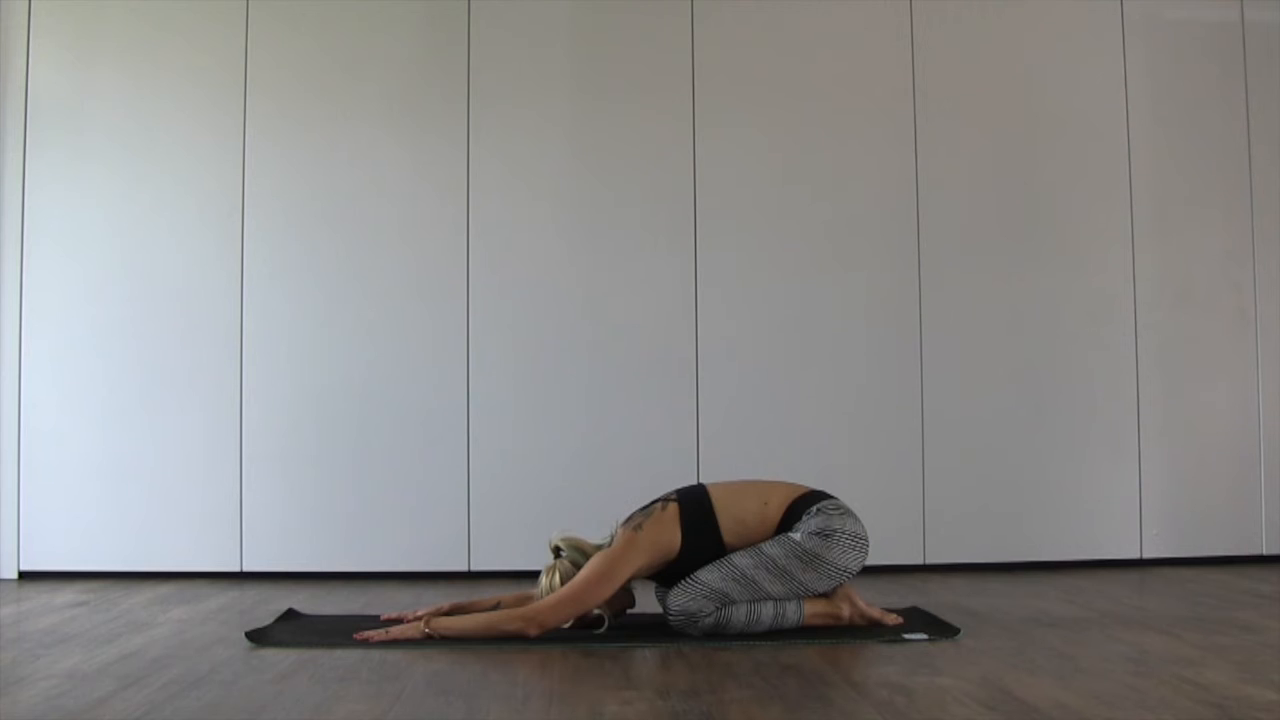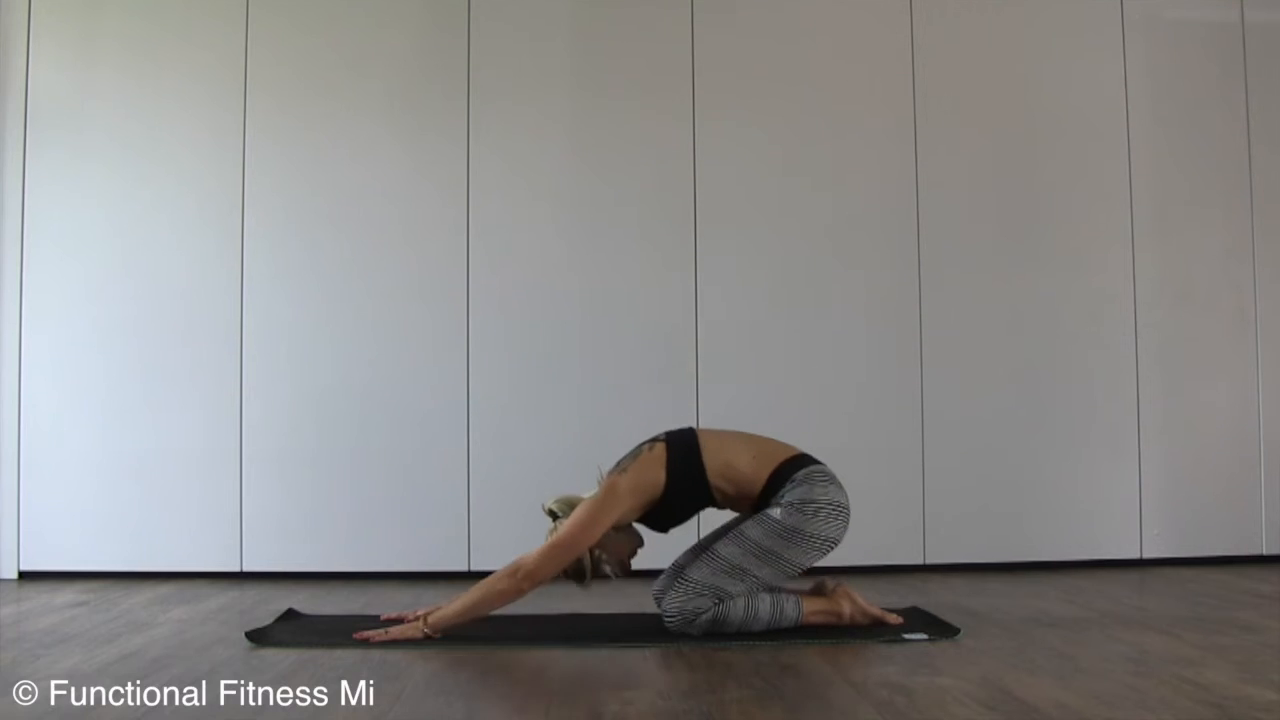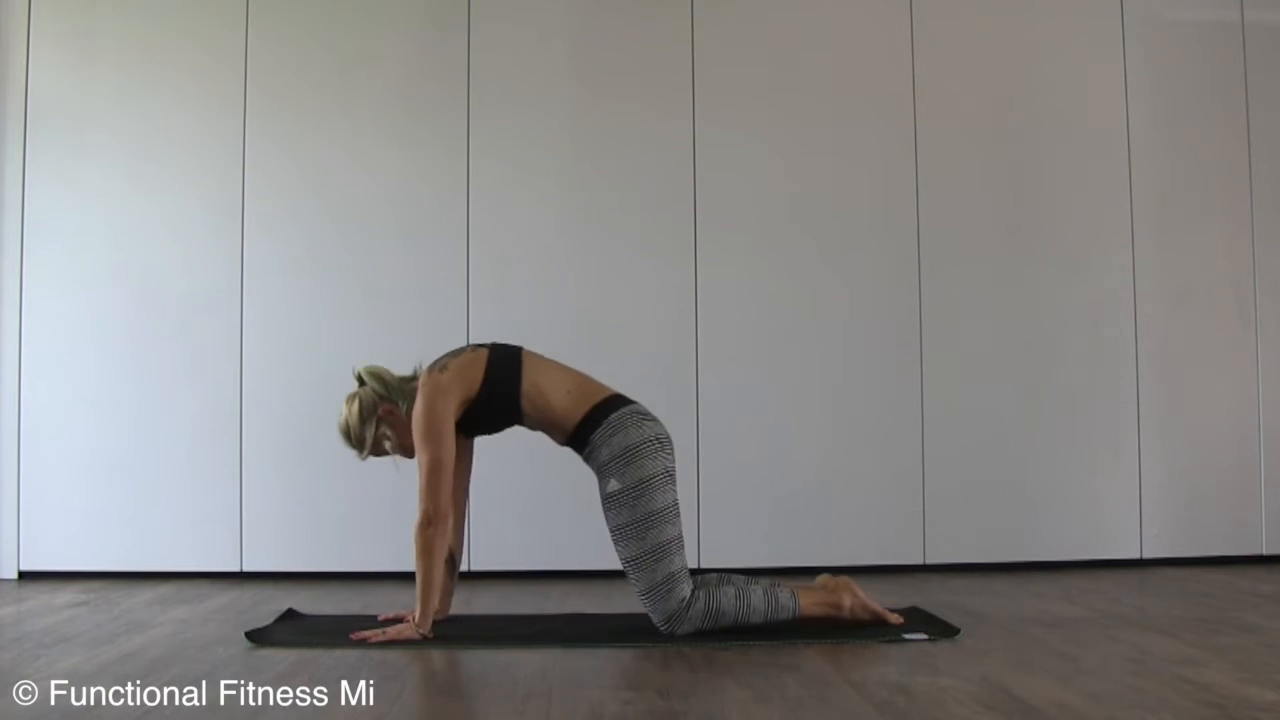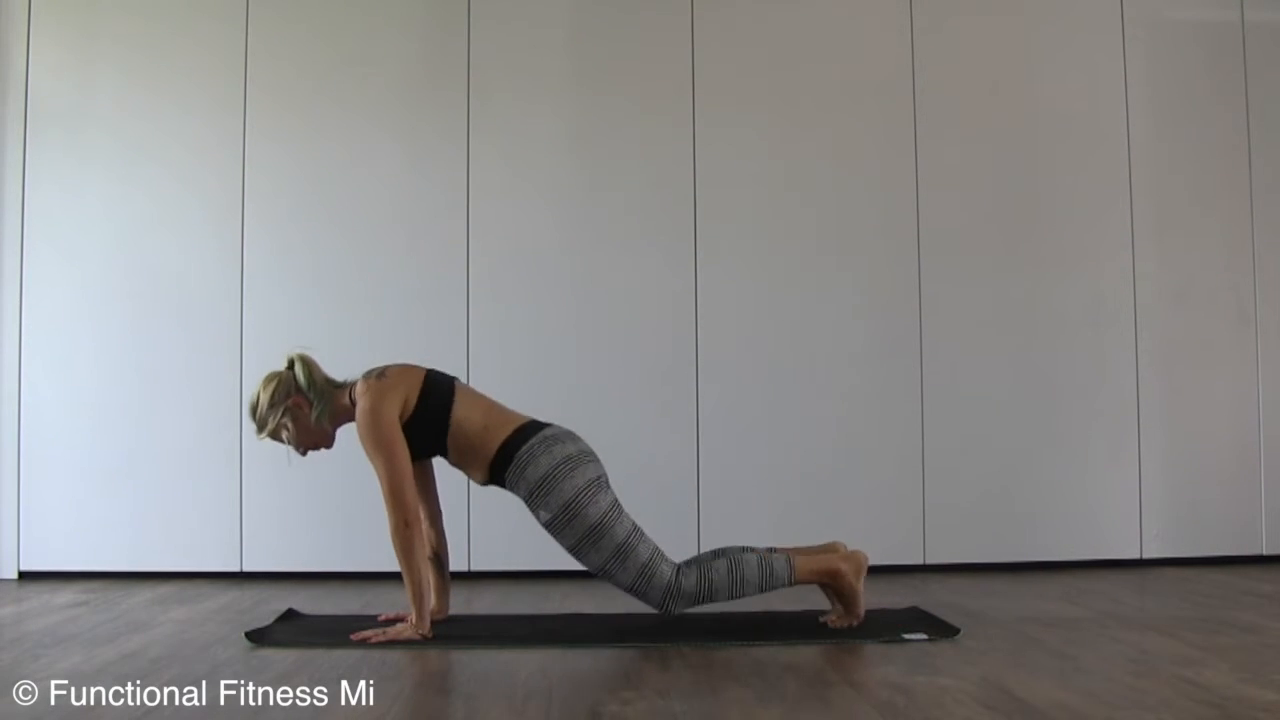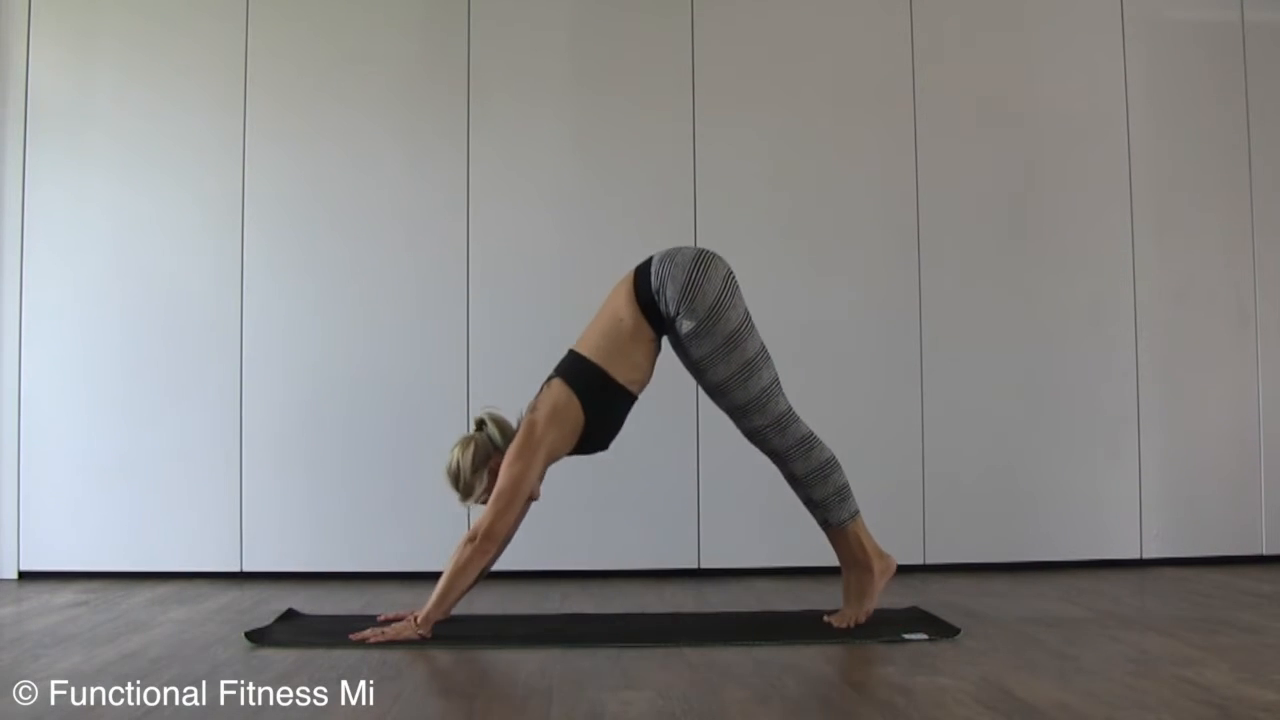
dt=1s
person 1, frame 1
left shoulder: (629, 552)
right shoulder: (634, 543)
left elbow: (530, 621)
right elbow: (538, 596)
left wrist: (428, 630)
right wrist: (449, 609)
left hip: (828, 530)
right hip: (811, 526)
left knee: (688, 609)
right knee: (679, 592)
left ankle: (832, 610)
right ankle: (824, 595)
person 1, frame 2
left shoulder: (615, 496)
right shoulder: (622, 496)
left elbow: (524, 577)
right elbow: (531, 565)
left wrist: (428, 627)
right wrist: (439, 609)
left hip: (811, 501)
right hip: (794, 501)
left knee: (684, 608)
right knee: (673, 593)
left ankle: (832, 610)
right ankle: (819, 596)
person 1, frame 3
left shoulder: (431, 396)
right shoulder: (453, 402)
left elbow: (433, 518)
right elbow: (451, 515)
left wrist: (421, 621)
right wrist: (437, 603)
left hip: (624, 443)
right hip: (628, 438)
left knee: (674, 611)
right knee: (669, 594)
left ankle: (829, 601)
right ankle: (819, 592)
person 1, frame 4
left shoulder: (370, 402)
right shoulder: (391, 406)
left elbow: (406, 519)
right elbow: (426, 516)
left wrist: (418, 617)
right wrist: (437, 603)
left hip: (548, 471)
right hip: (553, 464)
left knee: (668, 587)
right knee: (666, 582)
left ankle: (828, 565)
right ankle: (821, 559)
person 1, frame 5
left shoulder: (538, 436)
right shoulder: (536, 435)
left elbow: (484, 537)
right elbow: (492, 536)
left wrist: (421, 622)
right wrist: (432, 609)
left hip: (684, 285)
right hip: (673, 294)
left knee: (773, 425)
right knee: (769, 431)
left ankle: (866, 556)
right ankle: (858, 558)
